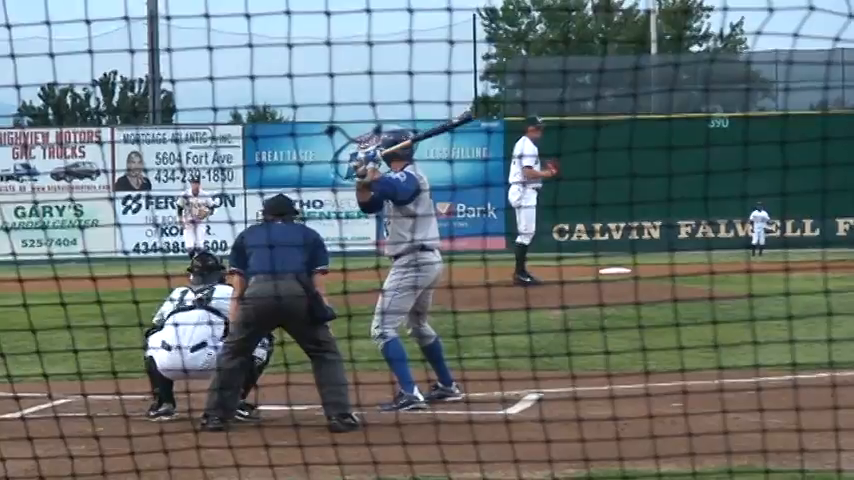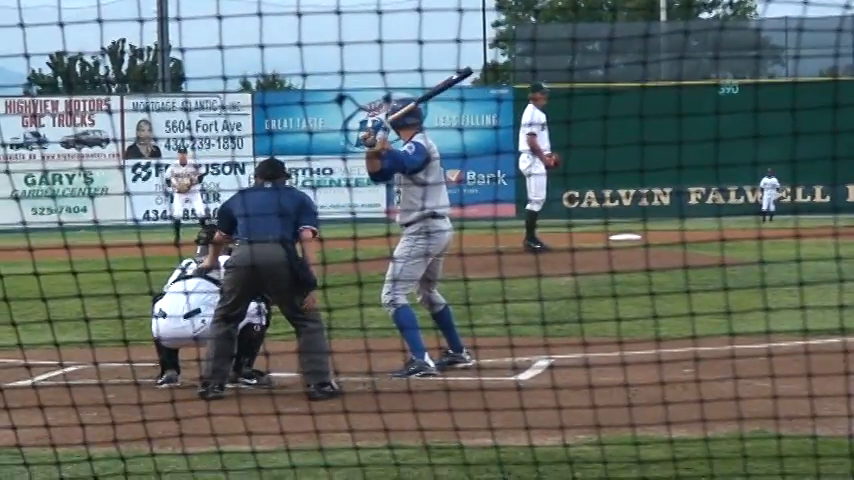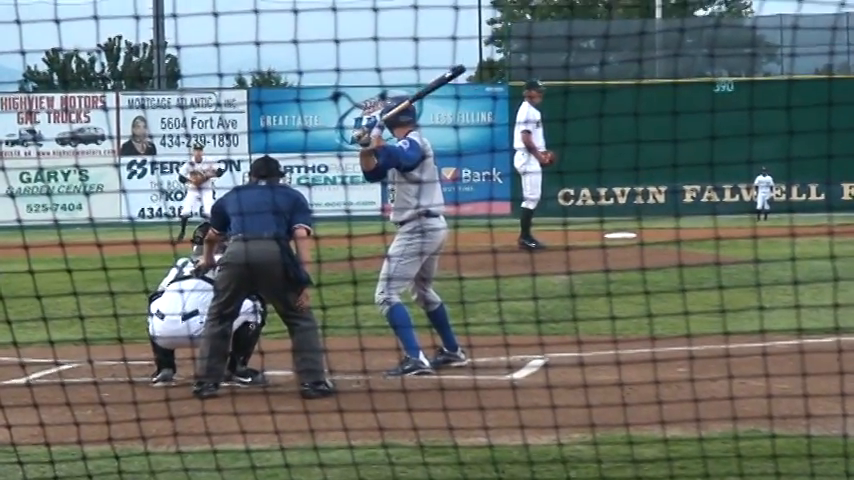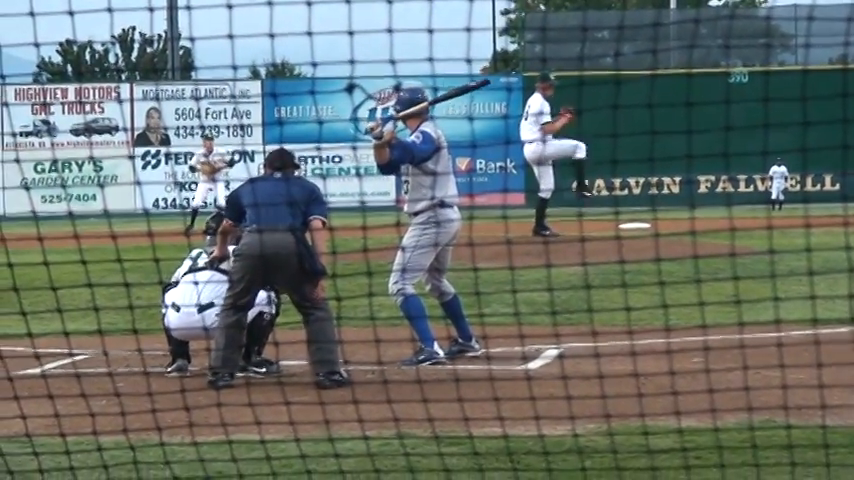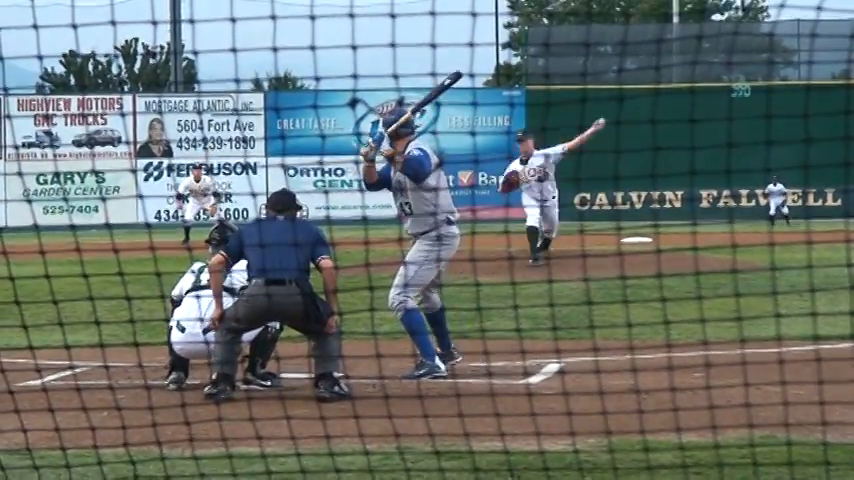
dt=1s
person 1, frame 1
left shoulder: (410, 177)
right shoulder: (400, 179)
left elbow: (389, 189)
right elbow: (368, 205)
left wrist: (372, 167)
right wrist: (362, 179)
left hip: (412, 263)
right hip: (425, 261)
left knee: (382, 328)
right knee: (419, 325)
left ankle: (409, 394)
right ankle: (448, 386)
person 1, frame 2
left shoulder: (419, 145)
right shoulder: (412, 148)
left elbow: (401, 164)
right elbow: (378, 174)
left wrist: (381, 139)
right wrist: (372, 148)
left hip: (423, 231)
right hip: (435, 229)
left knee: (393, 295)
right knee: (428, 292)
left ankle: (421, 360)
right ankle: (458, 352)
person 1, frame 3
left shoulder: (413, 143)
right shoulder: (405, 146)
left elbow: (393, 158)
right elbow: (372, 173)
left wrist: (375, 136)
right wrist: (365, 146)
left hip: (417, 228)
right hip: (430, 227)
left knee: (386, 294)
right knee: (423, 290)
left ankle: (415, 358)
right ankle: (453, 350)
person 1, frame 4
left shoulder: (427, 133)
right shoulder: (420, 136)
left elbow: (408, 154)
right elbow: (387, 166)
left wrist: (389, 134)
right wrist: (379, 139)
left hip: (431, 219)
right hip: (444, 218)
left knee: (400, 284)
right knee: (436, 281)
left ankle: (430, 349)
right ankle: (467, 341)
person 1, frame 5
left shoulder: (418, 152)
right shoulder: (396, 161)
left elbow: (416, 169)
right elbow: (373, 183)
left wrist: (391, 155)
right wrist: (369, 161)
left hip: (436, 236)
right hip: (432, 236)
left knee: (400, 298)
right knee: (426, 292)
left ankle: (431, 363)
right ankle: (446, 350)
person 2, frame 1
left shoulder: (246, 236)
right shoulder: (310, 235)
left elbow: (238, 288)
right elbow: (317, 285)
left wrist: (234, 329)
right wrist: (323, 316)
left hip: (257, 294)
right hip: (298, 294)
left knee: (232, 353)
right knee: (326, 353)
left ankle: (215, 415)
right ankle: (340, 415)
person 2, frame 2
left shoulder: (238, 199)
right shoulder: (299, 198)
left elbow: (219, 239)
right elbow: (307, 239)
left wrist: (211, 261)
right wrist: (310, 282)
left hip: (242, 258)
right hip: (281, 258)
left knee: (224, 320)
right knee: (308, 320)
left ankle: (212, 383)
right ankle: (319, 383)
person 2, frame 3
left shoulder: (231, 197)
right shoulder: (292, 196)
left elbow: (212, 237)
right elbow: (301, 236)
left wrist: (207, 260)
right wrist: (304, 281)
left hip: (236, 254)
right hip: (274, 254)
left knee: (218, 318)
right knee: (301, 318)
left ankle: (206, 382)
right ankle: (314, 382)
person 2, frame 4
left shoulder: (247, 187)
right shoulder: (307, 187)
left elbow: (226, 228)
right elbow: (317, 228)
left wrist: (221, 251)
right wrist: (319, 272)
left hip: (251, 244)
right hip: (290, 245)
left knee: (233, 308)
right knee: (316, 308)
left ankle: (221, 372)
right ankle: (328, 372)
person 2, frame 5
left shoulder: (249, 229)
right shoulder: (309, 229)
left elbow: (216, 263)
right elbow: (328, 267)
left wrist: (218, 307)
right wrist: (334, 310)
left hip: (257, 295)
right hip: (296, 296)
left knee: (226, 326)
right knee: (328, 328)
left ankle: (221, 384)
right ankle: (328, 383)
person 3, frame 1
left shoulder: (177, 293)
right shoulder: (228, 292)
left elbow: (157, 323)
left hip: (167, 364)
right hip: (207, 361)
left knee: (153, 338)
right knee: (262, 342)
left ankle: (163, 404)
person 3, frame 2
left shoulder: (184, 264)
right shoulder: (228, 262)
left elbow: (167, 295)
left hip: (164, 332)
right hip: (201, 328)
left knee: (159, 303)
right knee: (258, 307)
left ankle: (168, 371)
right ankle: (242, 372)
person 3, frame 3
left shoulder: (180, 264)
left elbow: (160, 294)
left hip: (161, 333)
right hip: (199, 331)
left knee: (156, 301)
right knee: (254, 306)
left ankle: (164, 370)
right ankle: (237, 370)
person 3, frame 4
left shoulder: (193, 255)
left elbow: (173, 284)
left hip: (178, 324)
right hip: (216, 322)
left knee: (170, 292)
right knee: (268, 297)
left ankle: (179, 360)
right ankle: (251, 360)
person 3, frame 5
left shoulder: (195, 268)
right shoulder: (244, 266)
left elbow: (175, 298)
left knee: (178, 312)
left ankle: (177, 373)
right ankle: (255, 373)
person 4, frame 1
left shoulder: (523, 144)
right shoulder: (528, 146)
right elbow: (528, 173)
left wrist: (543, 171)
right wrist: (547, 174)
left hip: (522, 191)
right hip: (525, 192)
left knee: (526, 232)
right knee: (526, 232)
left ankle: (521, 271)
right ankle: (519, 273)
person 4, frame 2
left shoulder: (536, 112)
right shoulder: (533, 112)
right elbow: (531, 141)
left wrist: (547, 156)
right wrist: (544, 159)
left hip: (536, 160)
right hip: (534, 160)
left knee: (537, 199)
right knee: (536, 199)
left ankle: (531, 237)
right ankle: (529, 239)
person 4, frame 3
left shoulder: (532, 110)
right shoulder: (527, 110)
right elbow: (526, 139)
left wrist: (542, 153)
right wrist: (540, 157)
left hip: (531, 158)
right hip: (529, 158)
left knee: (532, 198)
right knee: (532, 197)
left ankle: (526, 236)
right ankle: (524, 237)
person 4, frame 4
left shoulder: (533, 100)
right shoulder: (541, 103)
right elbow: (548, 130)
left wrist: (560, 118)
right wrist: (564, 120)
left hip: (532, 149)
right hip: (540, 147)
left knee: (546, 187)
right knee: (579, 147)
left ankle: (539, 226)
right ankle: (581, 187)
person 4, frame 5
left shoulder: (545, 154)
right shoulder: (514, 166)
left elbow: (571, 145)
right elbow: (503, 188)
left wrist: (592, 130)
right wrist: (508, 183)
left hip: (548, 199)
right hip: (530, 198)
left knee: (550, 231)
right knee: (533, 222)
left ankle: (543, 247)
right ankle: (534, 254)
